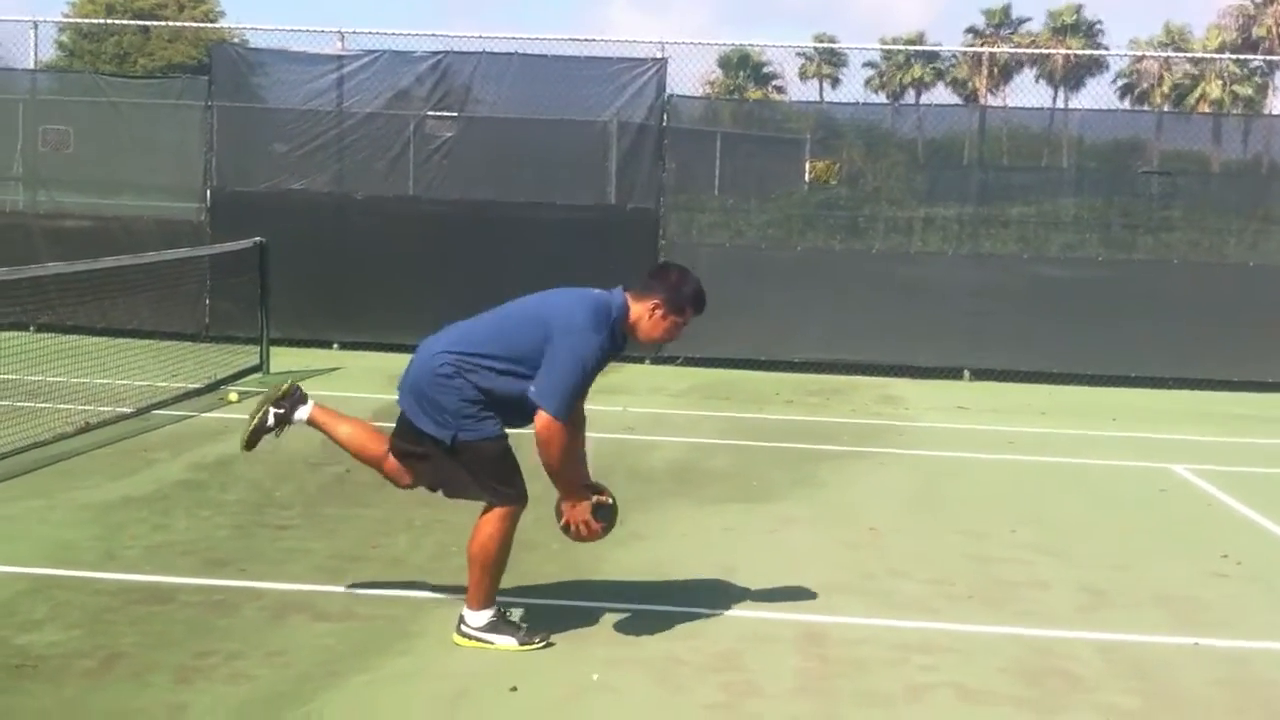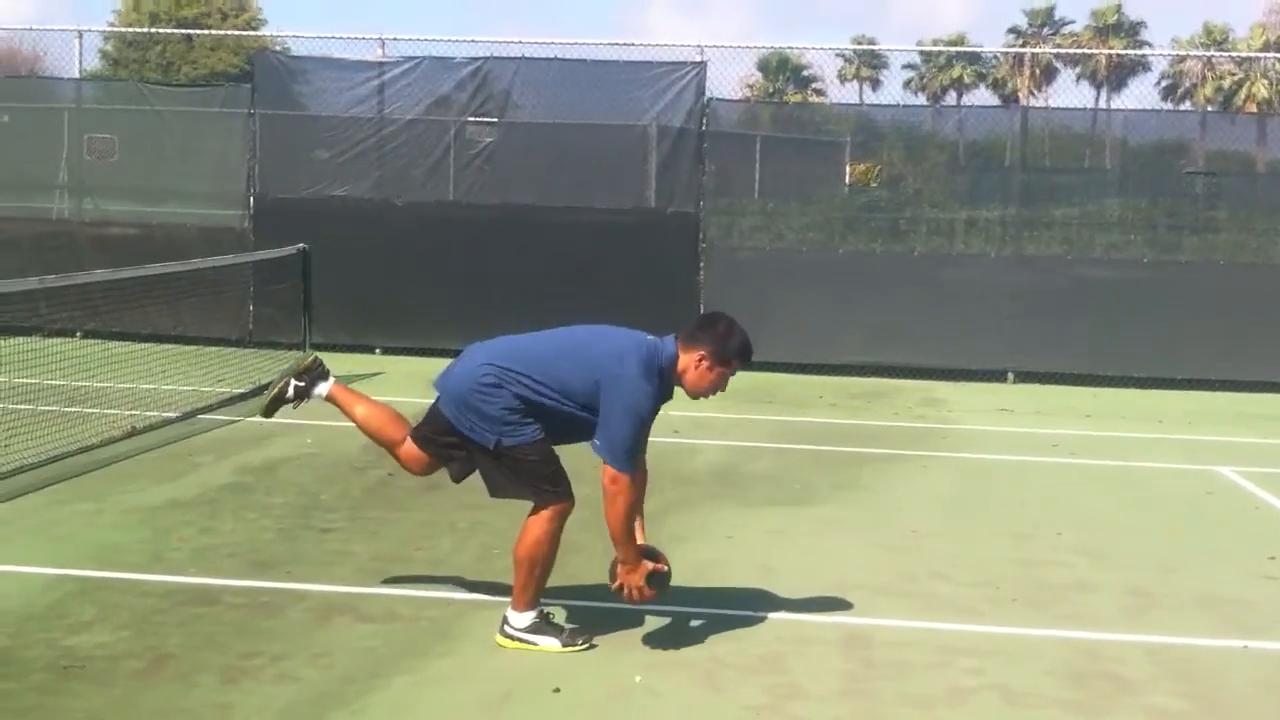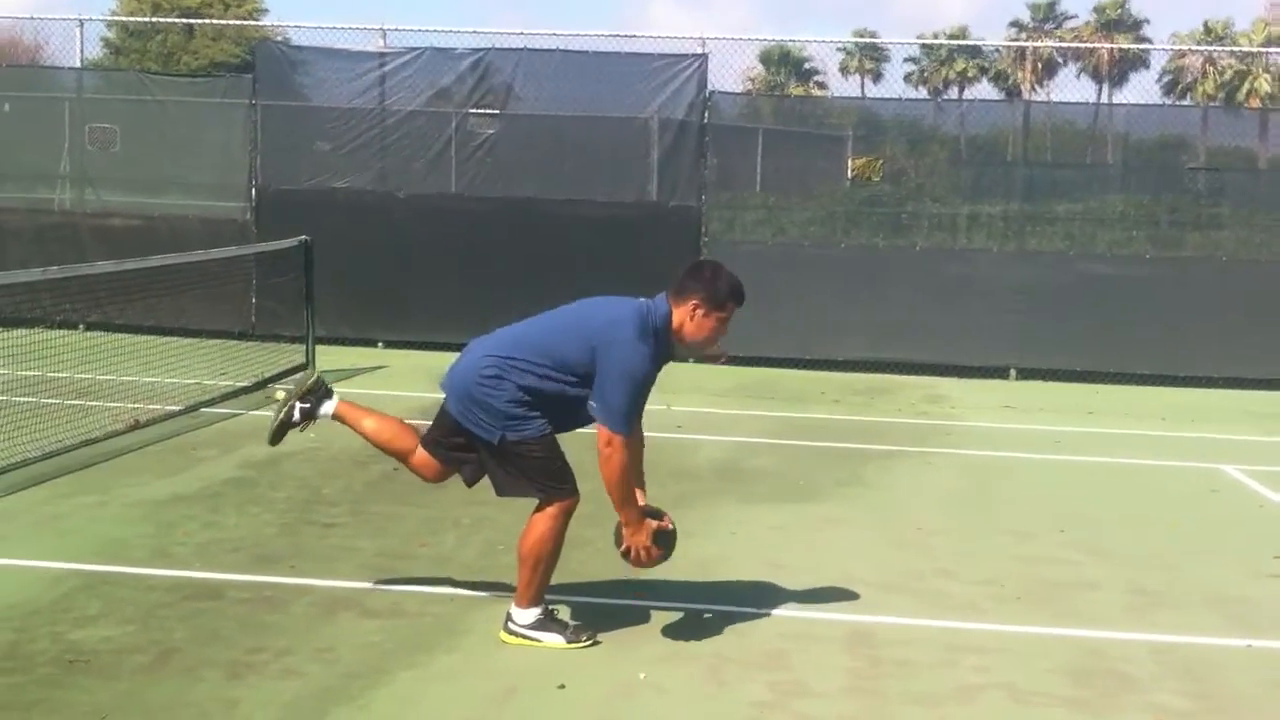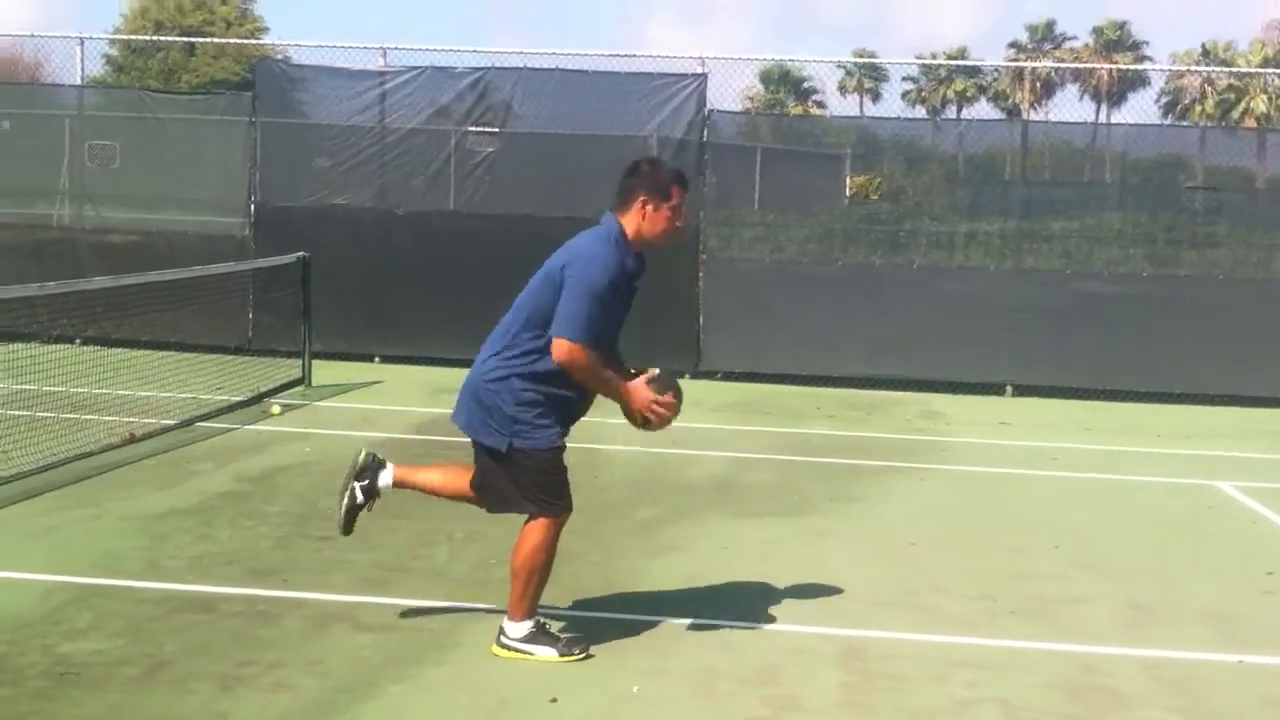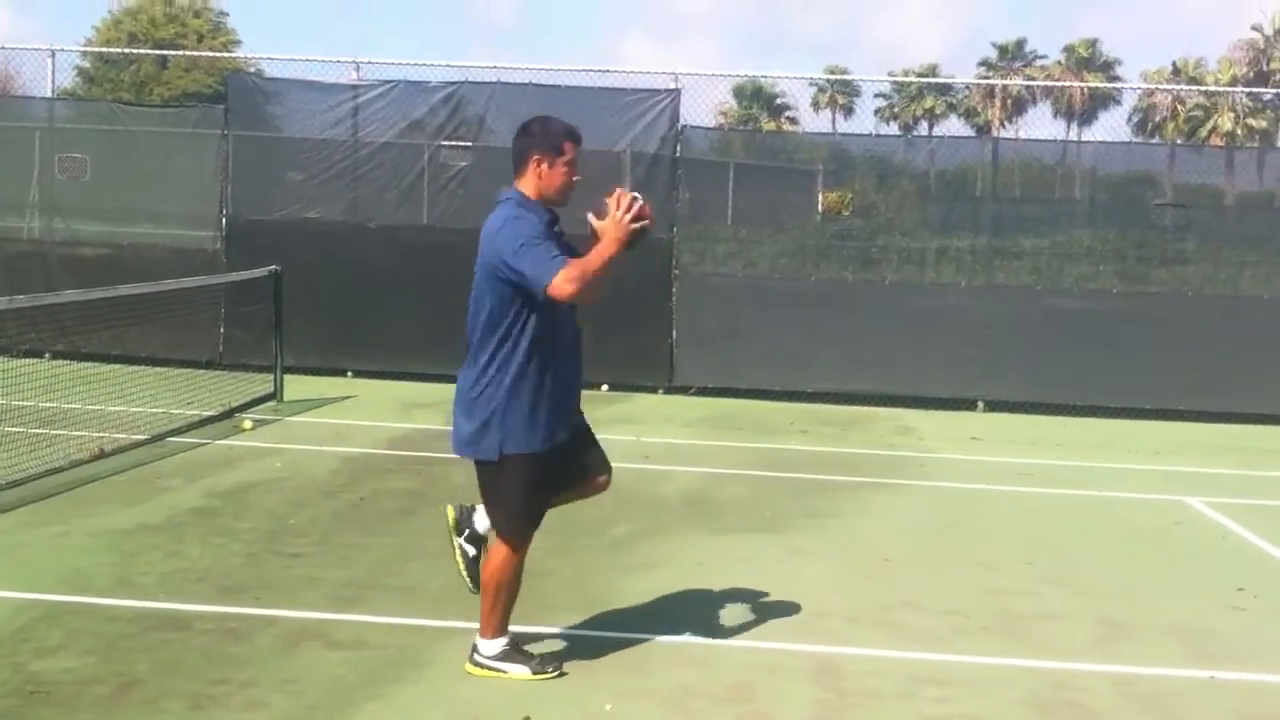
dt=0.4s
person 1, frame 1
left shoulder: (600, 315)
right shoulder: (587, 332)
left elbow: (569, 408)
right elbow: (547, 426)
left wrist: (579, 480)
right wrist: (573, 498)
left hip: (439, 374)
right hip: (451, 385)
left knee: (400, 469)
right knee: (506, 500)
left ankle: (300, 408)
right ankle: (477, 619)
person 1, frame 2
left shoulder: (648, 360)
right shoulder: (636, 382)
left elbow: (633, 461)
right elbow: (617, 482)
left wrist: (638, 531)
right wrist: (630, 562)
left hip: (477, 378)
right hip: (490, 395)
left knee: (413, 454)
right knee: (553, 502)
left ankle: (321, 384)
right ankle: (521, 621)
person 1, frame 3
left shoulder: (645, 327)
right shoulder: (632, 344)
left elbow: (629, 426)
right elbow: (612, 444)
left wrist: (640, 497)
right wrist: (633, 524)
left hip: (480, 376)
right hip: (494, 390)
left knee: (425, 461)
right knee: (558, 498)
left ankle: (324, 403)
right ankle: (525, 617)
person 1, frame 4
left shoulder: (619, 255)
right shoulder: (599, 260)
left elbow: (597, 341)
right elbow: (568, 352)
left wrist: (630, 383)
right wrist: (627, 395)
left hip: (506, 389)
right hip: (512, 398)
left knee: (485, 488)
right knee: (550, 510)
left ankle: (382, 475)
right ankle: (518, 630)
person 1, frame 5
left shoulder: (534, 220)
right shoulder: (514, 227)
left elbow: (561, 283)
right elbow: (567, 287)
left wrist: (608, 238)
right wrist: (614, 242)
left hip: (542, 399)
right hip: (507, 406)
left knee: (593, 477)
right knee: (517, 529)
left ankle: (479, 519)
right ankle: (491, 648)
